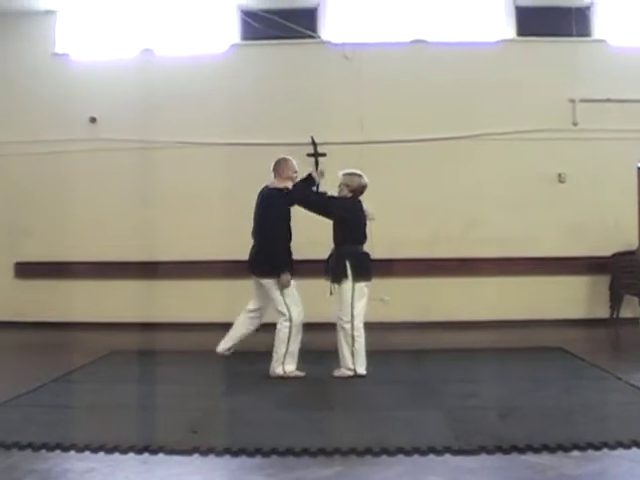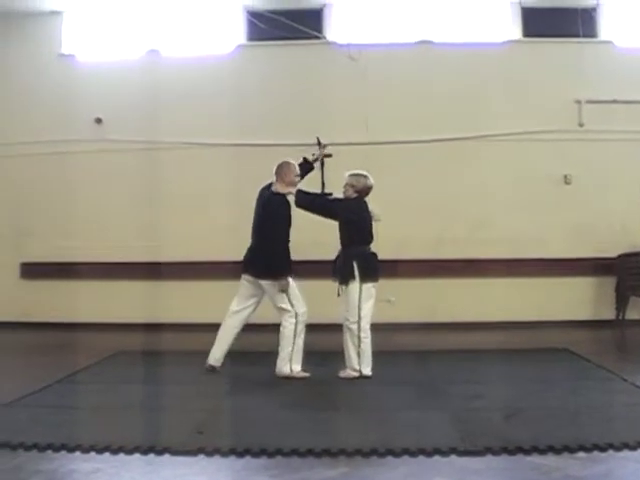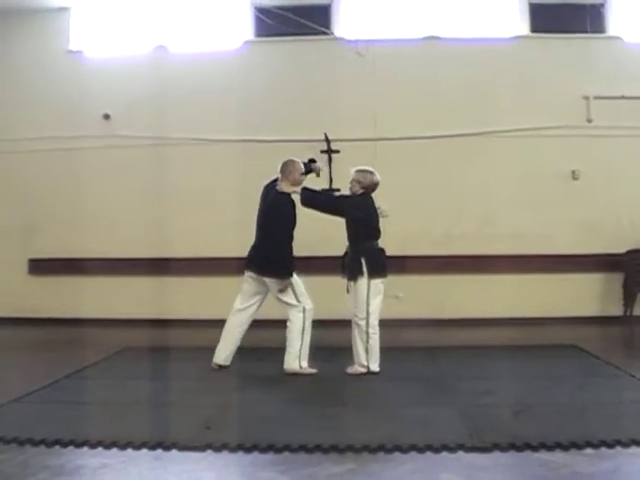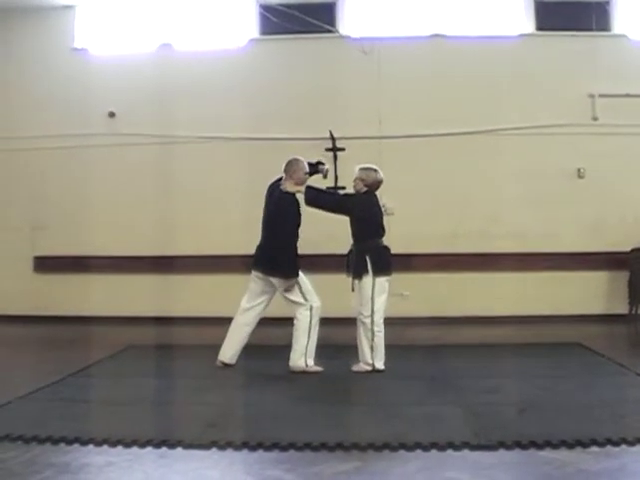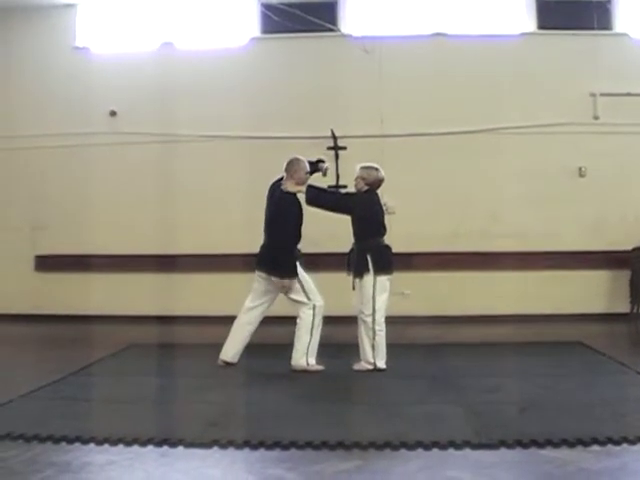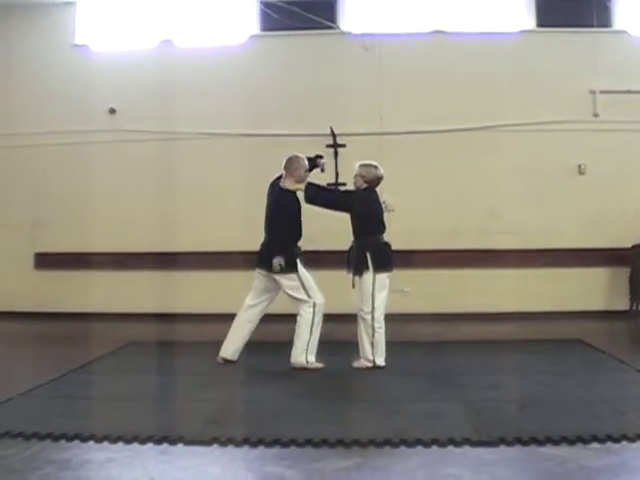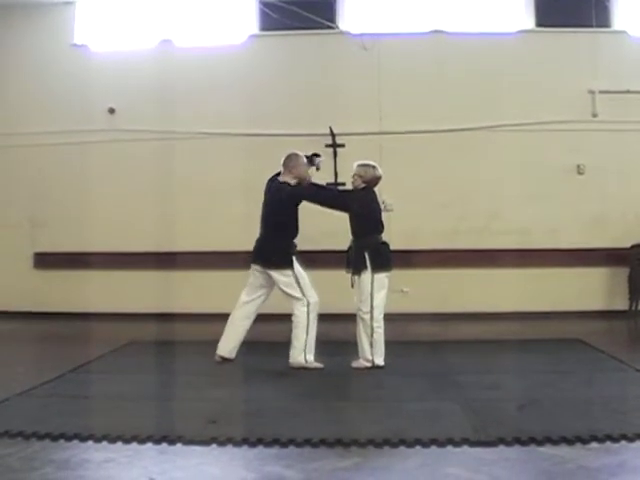
dt=0.2s
person 1, frame 1
left shoulder: (269, 193)
right shoulder: (274, 198)
left elbow: (288, 198)
right elbow: (277, 236)
right wrist: (284, 270)
left hip: (261, 262)
right hip: (270, 265)
left knee: (257, 308)
right knee: (292, 314)
left ankle: (226, 346)
right ankle: (282, 367)
person 1, frame 2
left shoulder: (267, 192)
right shoulder: (279, 203)
left elbow: (293, 180)
right elbow: (279, 242)
left wrist: (311, 162)
right wrist: (284, 274)
left hip: (253, 264)
right hip: (269, 268)
left knee: (238, 310)
right knee: (296, 312)
left ankle: (214, 360)
right ankle: (288, 367)
person 1, frame 3
left shoulder: (271, 188)
right shoulder: (284, 203)
left elbow: (293, 170)
right elbow: (283, 241)
left wrist: (310, 166)
right wrist: (286, 273)
left hip: (256, 262)
right hip: (273, 265)
left knee: (242, 309)
right knee: (301, 308)
left ankle: (221, 358)
right ankle: (295, 363)
person 1, frame 4
left shoulder: (275, 187)
right shoulder: (288, 202)
left elbow: (299, 169)
right elbow: (288, 241)
left wrist: (318, 167)
right wrist: (292, 273)
left hip: (262, 261)
right hip: (278, 264)
left knee: (249, 308)
right knee: (309, 306)
left ankle: (226, 356)
right ankle: (301, 361)
person 1, frame 5
left shoulder: (276, 187)
right shoulder: (289, 202)
left elbow: (299, 168)
right elbow: (287, 241)
left wrist: (317, 165)
right wrist: (289, 274)
left hip: (266, 260)
right hip: (281, 262)
left knee: (253, 308)
right knee: (312, 305)
left ankle: (227, 355)
right ankle: (303, 360)
person 1, frame 6
left shoulder: (277, 184)
right shoulder: (288, 200)
left elbow: (297, 165)
right elbow: (280, 231)
left wrist: (315, 161)
right wrist: (279, 255)
left hip: (267, 257)
right hip: (283, 259)
left knee: (253, 305)
right knee: (313, 302)
left ankle: (227, 353)
right ankle: (302, 358)
person 1, frame 7
left shoulder: (274, 182)
right shoulder: (285, 190)
left elbow: (296, 164)
right elbow: (295, 195)
left wrist: (312, 159)
right wrist: (304, 182)
left hip: (262, 254)
right hip: (279, 255)
left knee: (248, 302)
right knee: (307, 301)
left ankle: (225, 351)
right ankle: (301, 357)
person 2, frame 1
left shoulder: (349, 207)
right shoulder: (348, 207)
left elbow: (318, 202)
right elbow: (323, 202)
left wrist: (290, 188)
right wrist: (303, 183)
left hip: (352, 268)
right hip: (349, 266)
left knee: (351, 319)
right knee: (346, 319)
left ankle: (355, 367)
right ankle: (350, 365)
person 2, frame 2
left shoulder: (355, 208)
right shoulder: (354, 208)
left elbow: (323, 205)
right elbow: (327, 204)
left wrist: (294, 193)
right wrist: (296, 193)
left hip: (359, 269)
right hip: (356, 267)
left knee: (357, 321)
right knee: (352, 320)
left ankle: (361, 368)
right ankle: (356, 366)
person 2, frame 3
left shoulder: (361, 204)
right shoulder: (360, 204)
left elbow: (329, 202)
right elbow: (332, 201)
left wrist: (299, 191)
right wrist: (300, 191)
left hip: (367, 265)
right hip: (363, 263)
left knee: (365, 316)
right knee: (361, 316)
left ankle: (369, 363)
right ankle: (364, 361)
person 2, frame 4
left shoulder: (365, 202)
right shoulder: (364, 202)
left elbow: (333, 202)
right elbow: (337, 199)
left wrist: (303, 190)
right wrist: (305, 190)
left hip: (372, 263)
right hip: (368, 261)
left knee: (371, 314)
right knee: (365, 314)
left ankle: (375, 362)
right ankle: (369, 360)
person 2, frame 5
left shoulder: (366, 201)
right shoulder: (366, 201)
left elbow: (333, 201)
right elbow: (338, 199)
left wrist: (304, 189)
right wrist: (305, 189)
left hip: (373, 262)
right hip: (369, 260)
left knee: (372, 313)
right knee: (366, 313)
left ankle: (376, 361)
right ankle: (370, 358)
person 2, frame 6
left shoulder: (364, 199)
right shoulder: (365, 199)
left elbow: (333, 199)
right elbow: (336, 196)
left wrist: (302, 187)
right wrist: (304, 187)
left hip: (373, 260)
right hip: (369, 258)
left knee: (371, 311)
right knee: (366, 311)
left ankle: (375, 358)
right ankle: (370, 356)
person 2, frame 7
left shoulder: (363, 198)
right shoulder: (363, 198)
left elbow: (330, 197)
right elbow: (334, 196)
left hip: (371, 259)
right hip: (369, 258)
left knee: (370, 311)
right knee: (365, 310)
left ankle: (374, 358)
right ankle: (369, 356)
